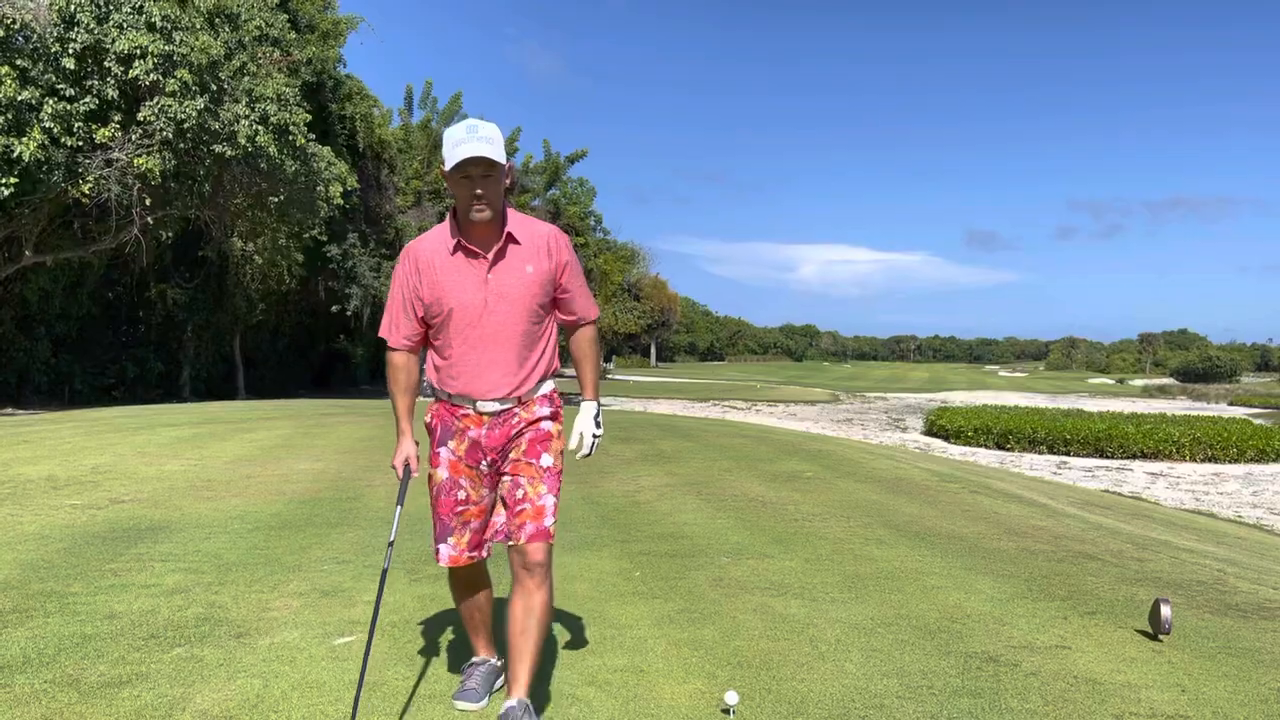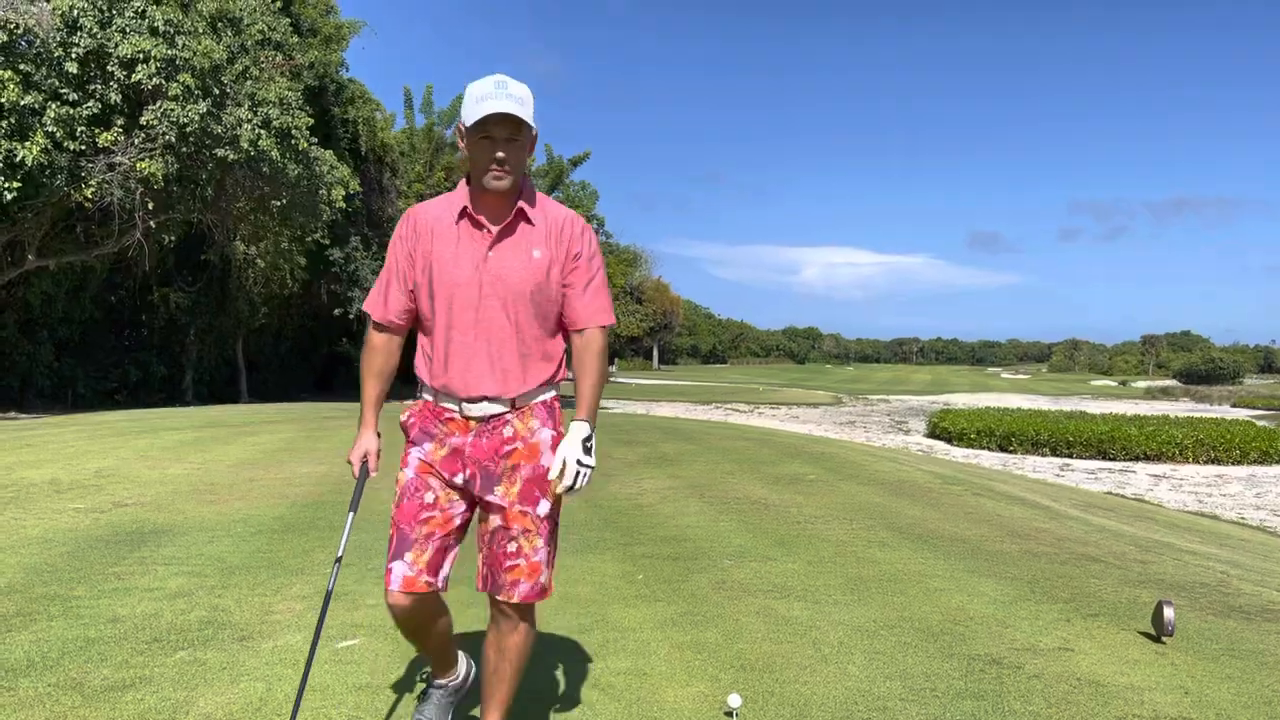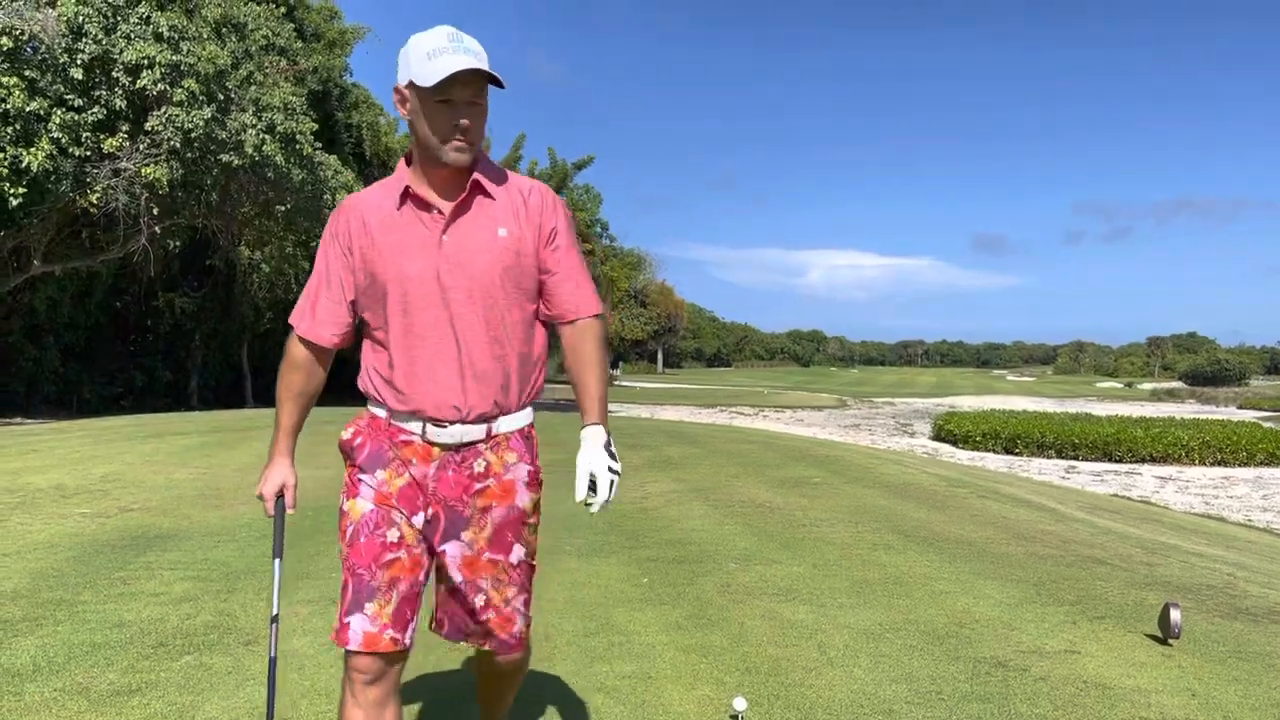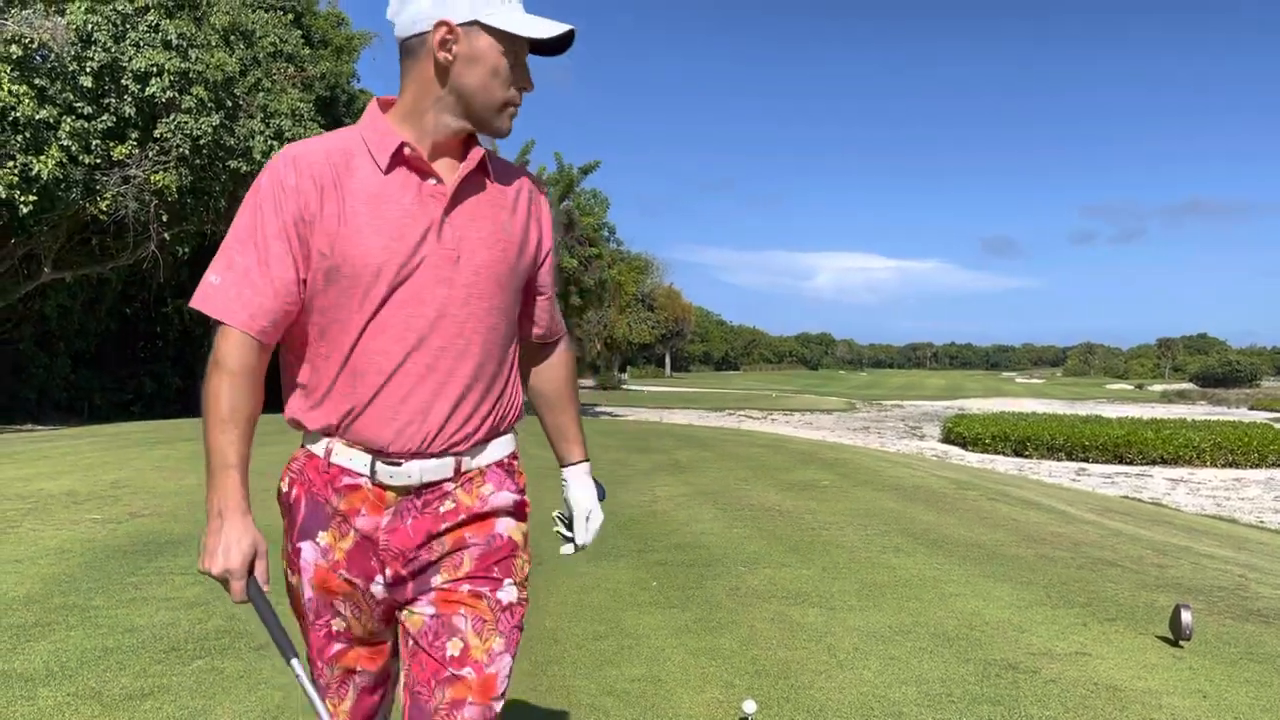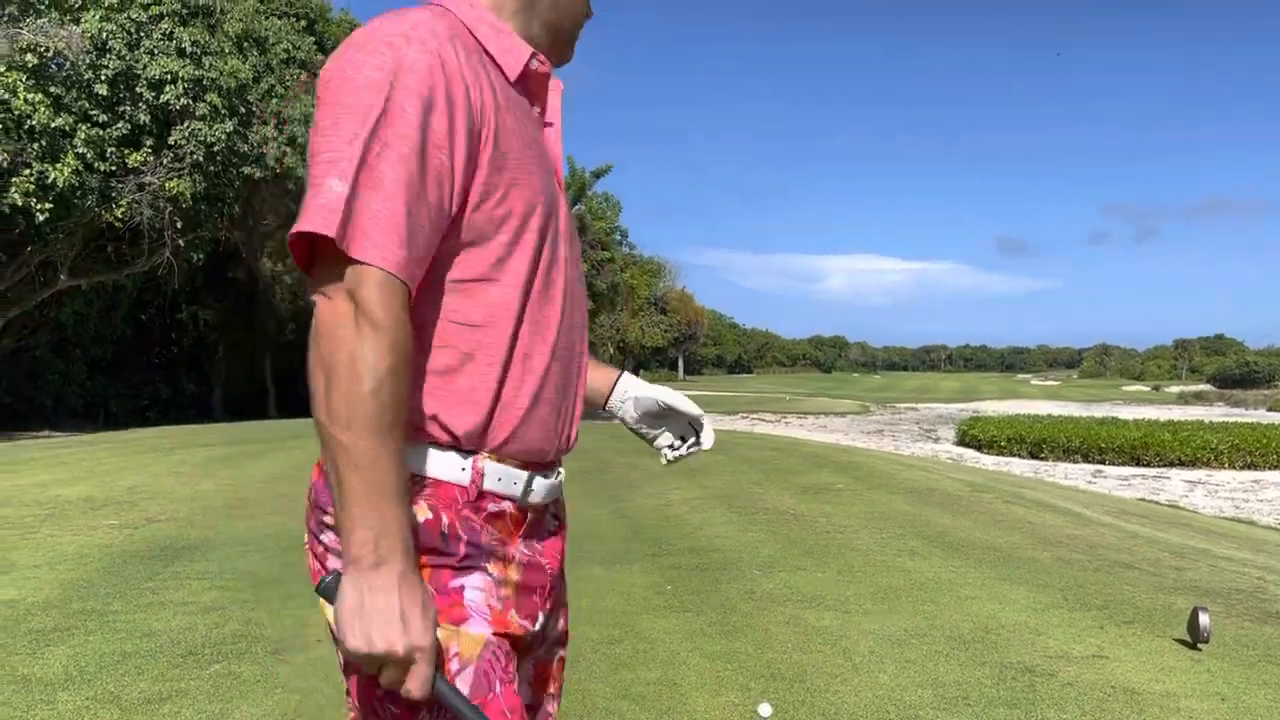
dt=0.5s
person 1, frame 1
left shoulder: (549, 243)
right shoulder: (420, 256)
left elbow: (582, 323)
right elbow: (402, 349)
left wrist: (590, 404)
right wrist: (405, 434)
left hip: (530, 419)
right hip: (458, 424)
left knee: (532, 553)
right knee: (462, 556)
right ankle: (484, 658)
person 1, frame 2
left shoulder: (569, 231)
right shoulder: (421, 224)
left elbow: (591, 335)
right elbow: (386, 328)
left wrist: (580, 429)
right wrist: (368, 425)
left hip: (527, 433)
right hip: (439, 429)
left knee: (515, 598)
right knee: (407, 593)
person 1, frame 3
left shoulder: (535, 207)
right shoulder: (357, 217)
left elbow: (581, 321)
right elbow: (311, 340)
left wrist: (595, 431)
right wrist: (281, 453)
left hip: (497, 458)
right hip: (390, 453)
left knee: (503, 642)
right knee: (371, 655)
person 1, frame 4
left shoulder: (521, 201)
right shoulder: (305, 174)
left elbow: (546, 343)
right elbow: (240, 341)
left wrist: (576, 467)
right wrist: (228, 508)
left hip: (474, 505)
right hip: (343, 501)
person 1, frame 5
left shoulder: (519, 122)
right elbow: (357, 305)
left wrist: (621, 391)
right wrist: (377, 563)
left hip: (521, 524)
right hip: (423, 536)
